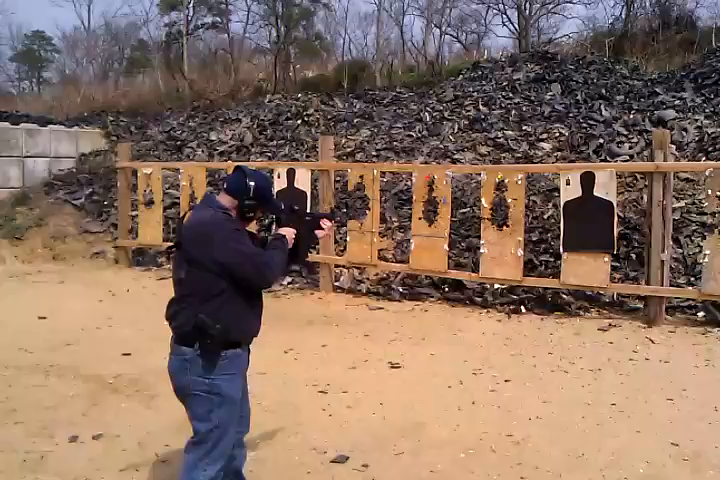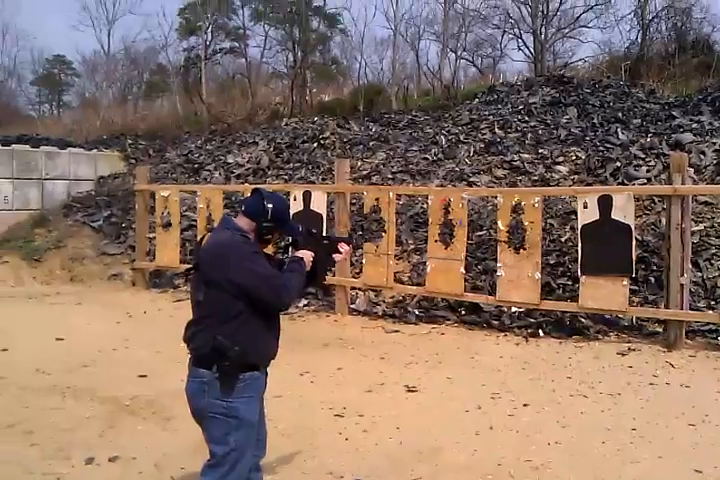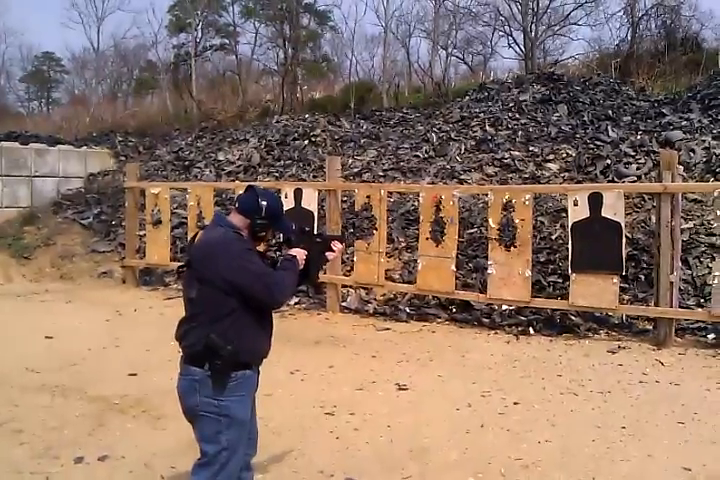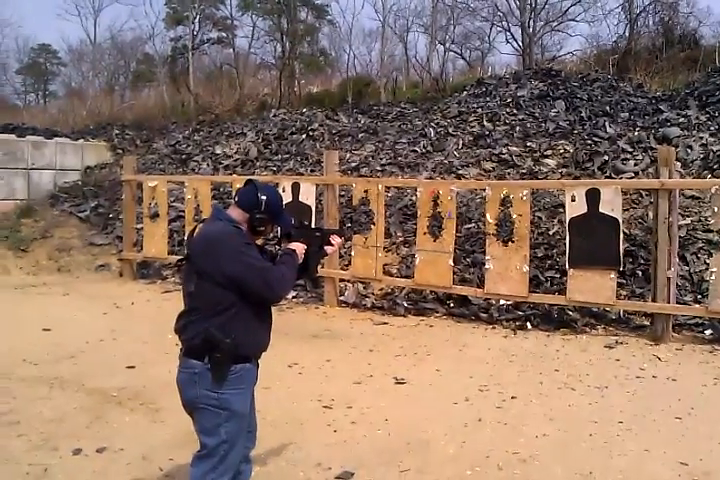
dt=0.4s
person 1, frame 1
left shoulder: (216, 222)
right shoulder: (213, 227)
left elbow: (255, 258)
right elbow: (263, 272)
right wrist: (281, 241)
left hip: (220, 354)
right hip: (208, 360)
left knee: (232, 432)
right knee: (212, 447)
person 1, frame 2
left shoulder: (233, 244)
right shoulder: (232, 250)
left elbow: (272, 280)
right elbow: (280, 294)
right wrist: (299, 263)
left hip: (237, 376)
right hip: (226, 382)
left knee: (248, 456)
person 1, frame 3
left shoulder: (226, 241)
right shoulder: (225, 247)
left elbow: (263, 280)
right elbow: (273, 292)
right wrist: (291, 262)
left hip: (228, 373)
right hip: (217, 380)
left knee: (239, 454)
person 1, frame 4
left shoulder: (226, 235)
right shoulder: (223, 241)
left elbow: (264, 271)
right elbow: (272, 286)
right wrist: (291, 256)
left hip: (228, 367)
right hip: (216, 373)
left knee: (238, 447)
